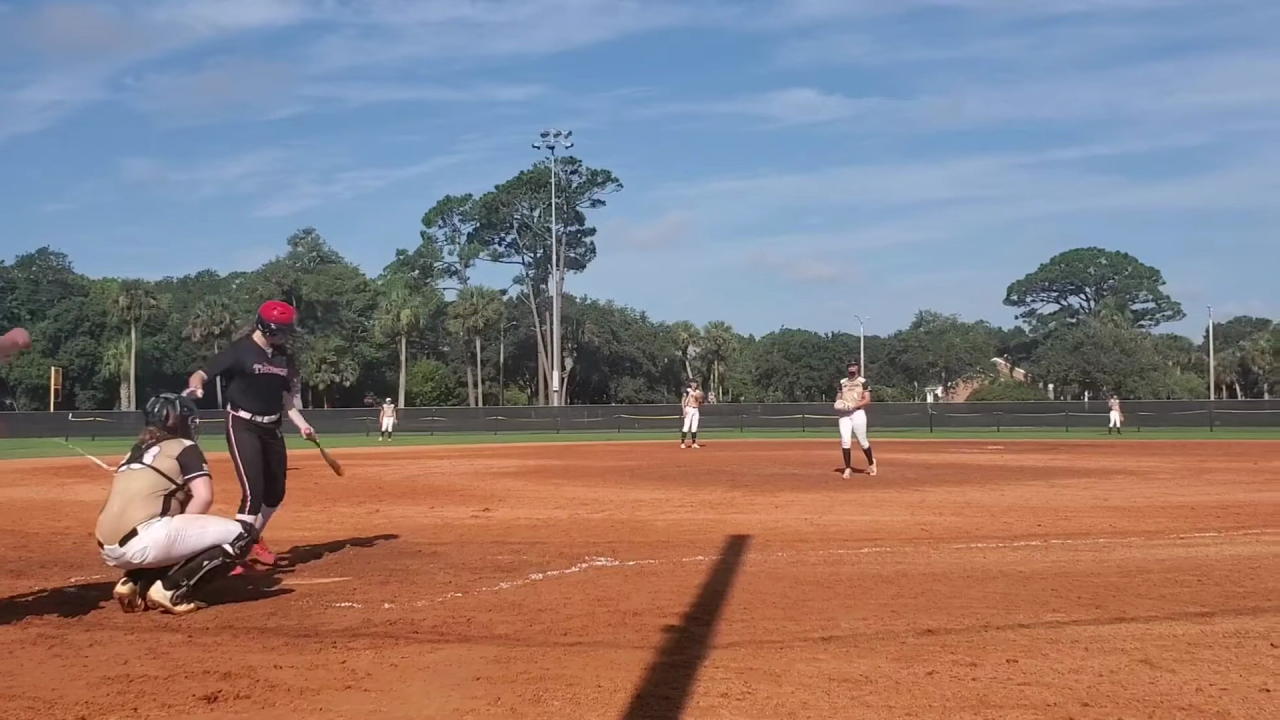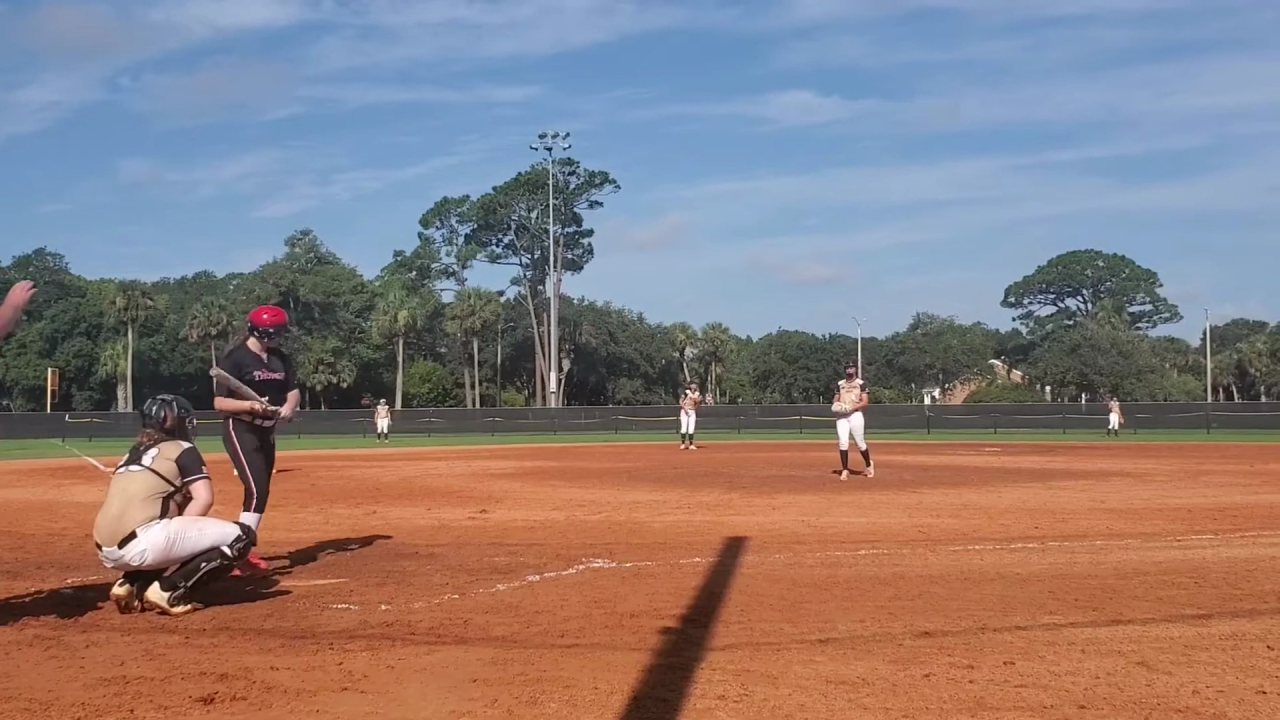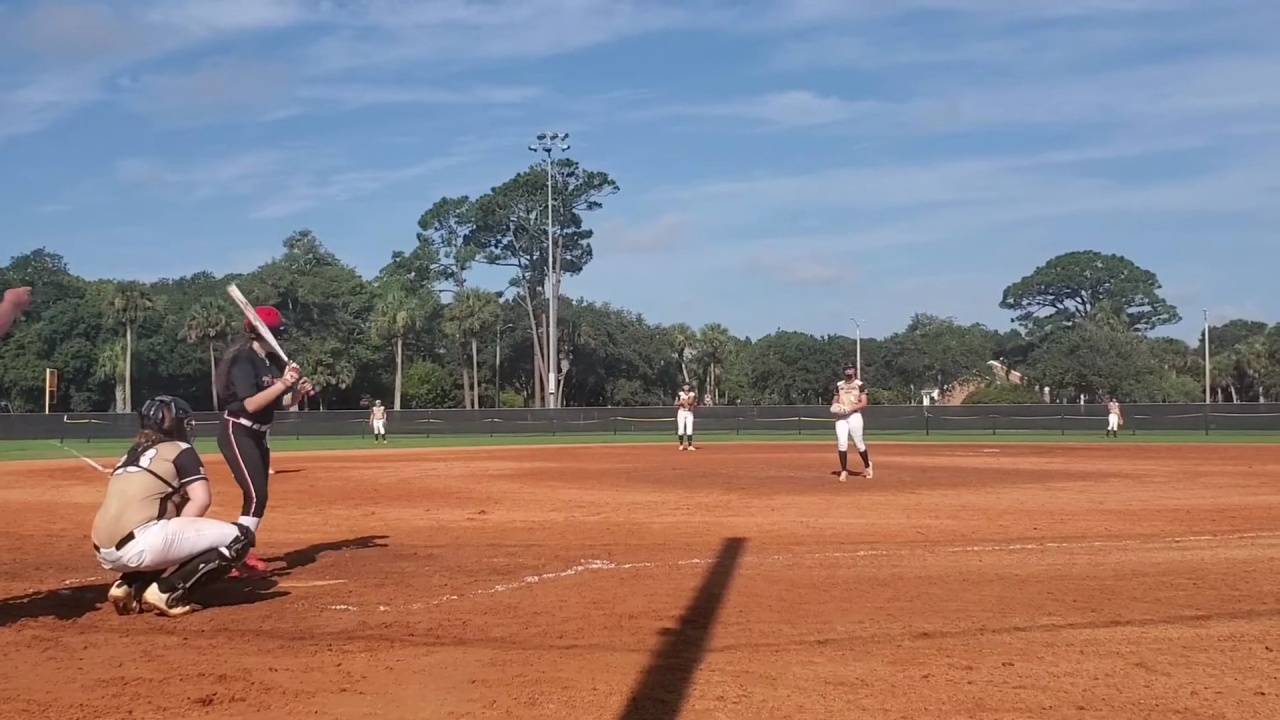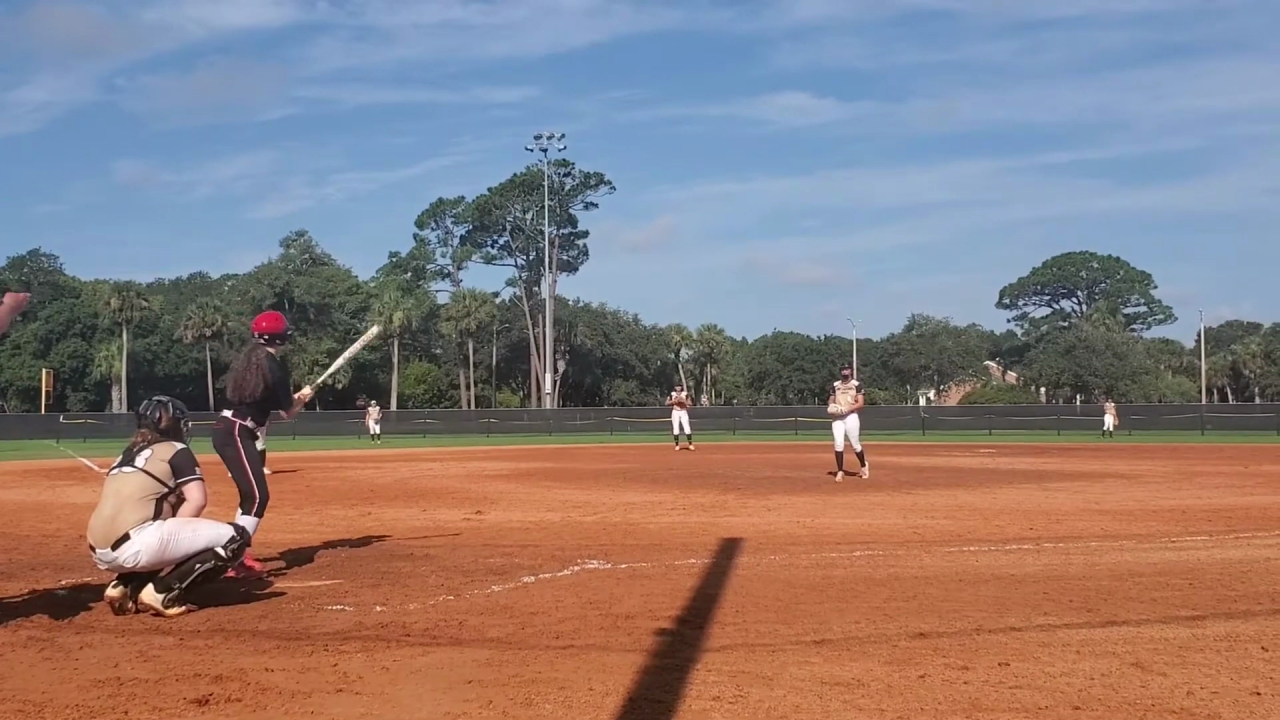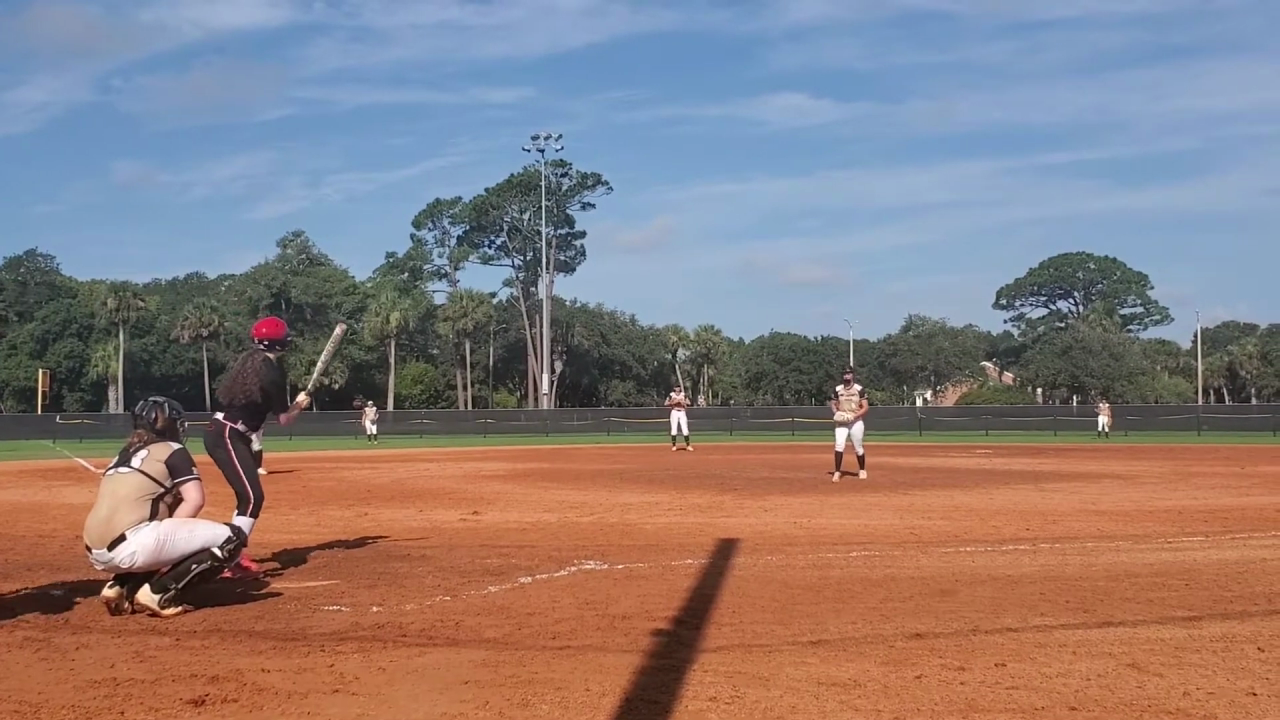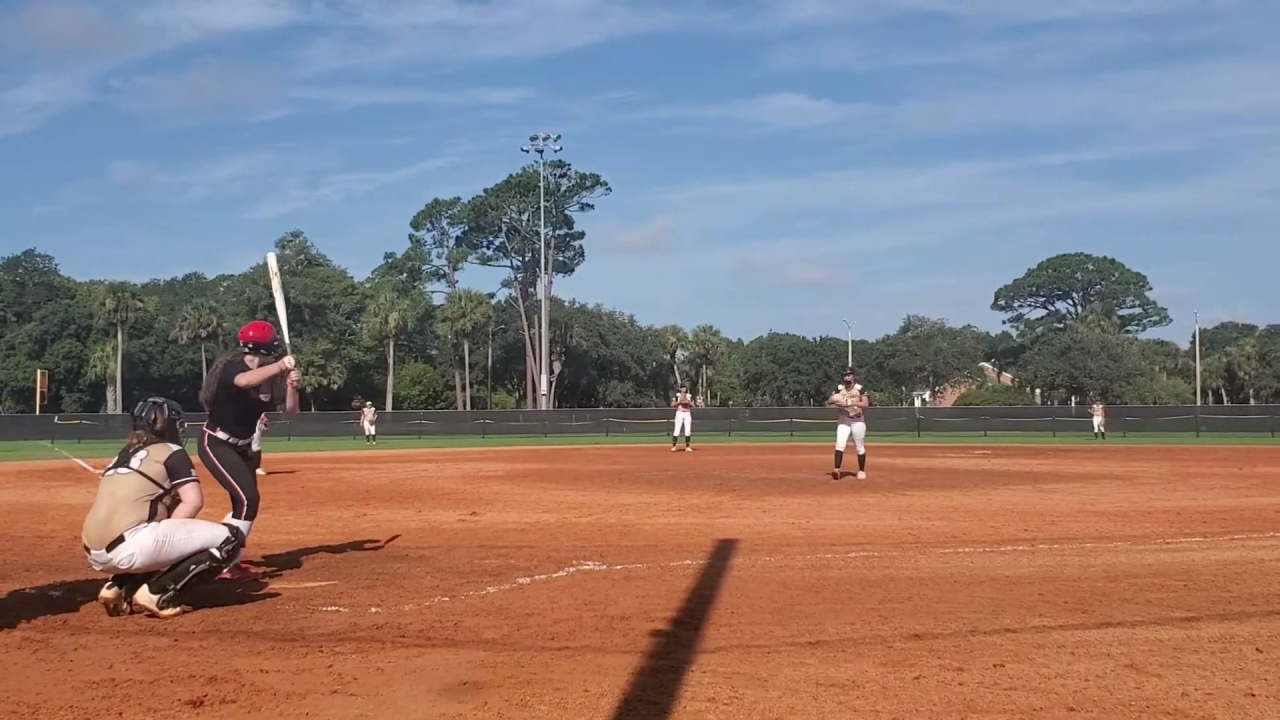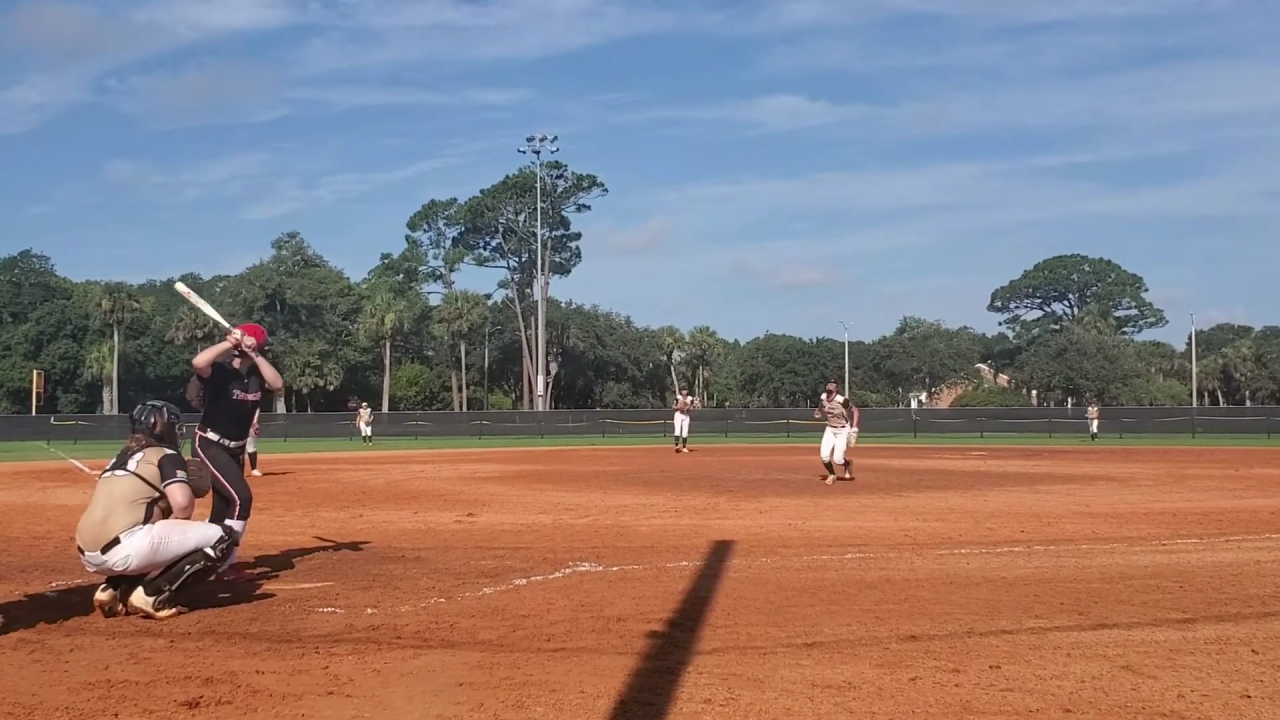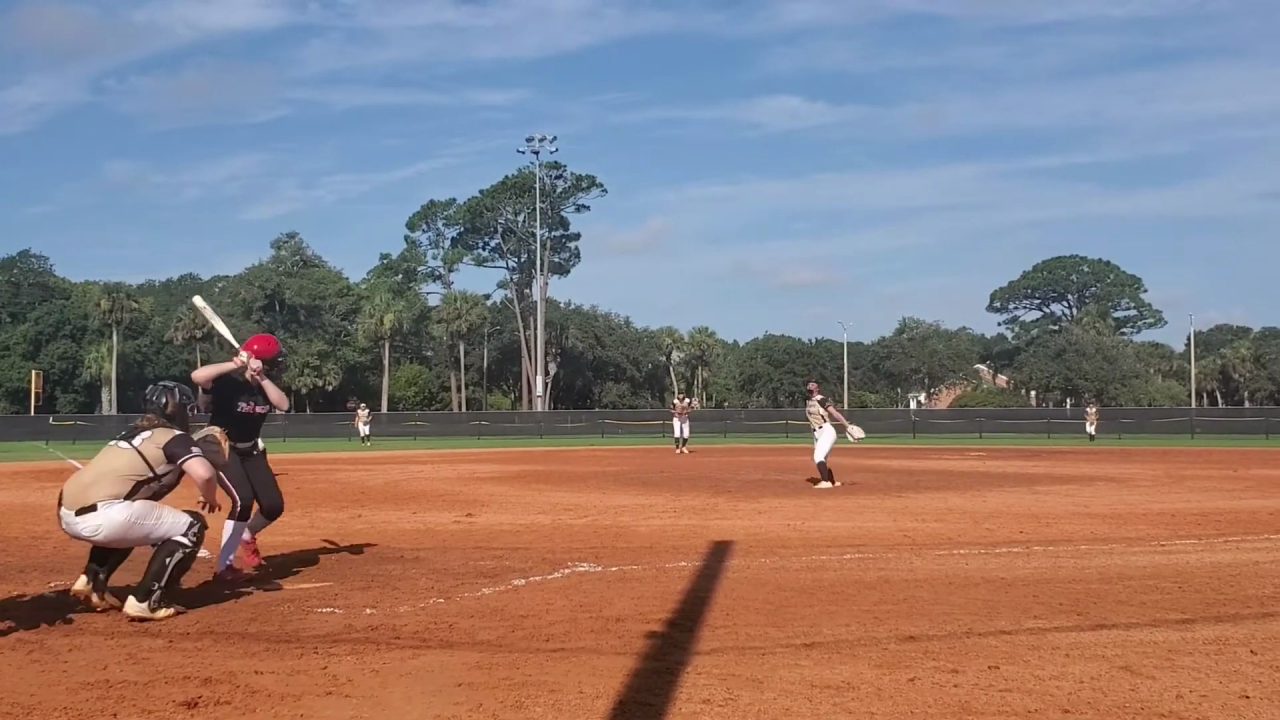
dt=0.4s
person 1, frame 1
left shoulder: (284, 356)
right shoulder: (239, 350)
right elbow: (202, 374)
left wrist: (301, 423)
right wrist: (196, 386)
left hip: (272, 428)
right hip: (243, 426)
left knee: (275, 490)
right knee: (253, 492)
left ankle: (254, 541)
person 1, frame 2
left shoulder: (280, 358)
right shoulder: (236, 358)
left elbow: (292, 392)
right elbow: (220, 402)
left wrist: (288, 408)
right wrist: (251, 405)
left hip: (266, 431)
right hip: (242, 429)
left knee: (259, 492)
right knee: (256, 490)
person 1, frame 3
left shoulder: (273, 361)
right shoulder: (243, 360)
left elbow: (284, 403)
right elbow: (250, 404)
left wrist: (299, 390)
right wrist: (282, 384)
left hip: (257, 435)
right hip: (237, 433)
left knee: (258, 496)
right knee: (256, 495)
person 1, frame 4
left shoulder: (253, 358)
right shoulder: (273, 367)
right elbow: (288, 412)
left wrist: (296, 396)
right wrist: (303, 398)
left hip: (231, 431)
right hip: (235, 434)
left knee: (251, 496)
right knee: (258, 497)
right ankle: (234, 561)
person 1, frame 5
left shoulder: (249, 363)
right shoulder: (273, 372)
right elbow: (283, 419)
left wrist: (294, 405)
right wrist: (299, 404)
left hip: (225, 434)
right hip: (226, 436)
left knee: (248, 496)
right knee: (253, 497)
right ankle: (230, 562)
person 1, frame 6
left shoulder: (264, 374)
right shoulder: (232, 368)
left elbow: (289, 410)
right elbow: (245, 381)
left wrist: (292, 386)
right wrist: (280, 366)
left hip: (240, 446)
right hip: (216, 444)
left knee: (245, 501)
right knee: (248, 499)
right ankle: (229, 564)
person 1, frame 7
left shoulder: (255, 373)
right shoulder: (220, 372)
left elbow: (277, 384)
right elbow: (198, 362)
left wrist: (254, 354)
right wrist: (228, 342)
left hip: (235, 450)
right hip: (209, 446)
left knee: (223, 511)
right knee: (241, 498)
right ankle: (224, 566)
person 1, frame 8
left shoulder: (265, 384)
right shoulder: (229, 381)
left elbow: (283, 404)
right elbow: (197, 376)
left wrist: (261, 377)
right wrist: (233, 364)
left hip: (250, 450)
left knee: (274, 505)
right knee: (243, 500)
left ankle: (247, 536)
right ankle: (224, 566)
person 2, frame 1
left shoulder: (137, 451)
right shoulder: (183, 447)
right elbow: (204, 496)
right wrist: (181, 533)
left hip: (110, 548)
right hip: (142, 540)
right knee: (242, 534)
left ankle: (134, 583)
right ankle: (171, 589)
person 2, frame 2
left shoulder: (134, 452)
right shoulder: (182, 449)
right elbow: (204, 498)
right wrist: (179, 535)
left hip: (108, 550)
right hip: (140, 543)
right knee: (240, 536)
left ankle: (131, 585)
right ankle: (168, 590)
person 2, frame 3
left shoulder: (133, 453)
right shoulder: (179, 450)
right elbow: (201, 499)
right wrist: (177, 536)
left hip: (105, 551)
right hip: (138, 544)
right knee: (239, 537)
left ankle: (128, 586)
right ankle: (166, 592)
person 2, frame 4
left shoulder: (128, 453)
right shoulder: (175, 450)
right elbow: (197, 500)
right wrist: (173, 535)
left hip: (101, 552)
right hip: (134, 545)
right knee: (235, 537)
left ankle: (124, 587)
right ankle: (162, 592)
person 2, frame 5
left shoulder: (125, 453)
right shoulder: (172, 450)
right elbow: (195, 499)
right wrist: (168, 537)
left hip: (97, 552)
right hip: (129, 546)
right knee: (231, 538)
left ankle: (120, 587)
right ankle: (158, 593)
person 2, frame 6
left shoulder: (125, 455)
right shoulder: (171, 451)
right elbow: (193, 501)
right wrist: (168, 539)
left hip: (96, 553)
right hip: (128, 547)
right knee: (229, 538)
left ankle: (117, 588)
right ankle: (157, 594)
person 2, frame 7
left shoulder: (123, 457)
right shoulder: (166, 455)
right elbow: (182, 502)
right wrist: (184, 519)
right hip: (123, 548)
left knee: (158, 536)
right knee: (222, 537)
left ankle: (113, 590)
right ankle: (153, 596)
person 2, frame 8
left shoulder: (135, 433)
right shoulder: (175, 437)
right elbow: (204, 473)
right wrist: (210, 498)
left hip: (69, 513)
right hip: (100, 515)
right knee: (191, 527)
left ankle: (93, 582)
right ankle: (146, 601)
